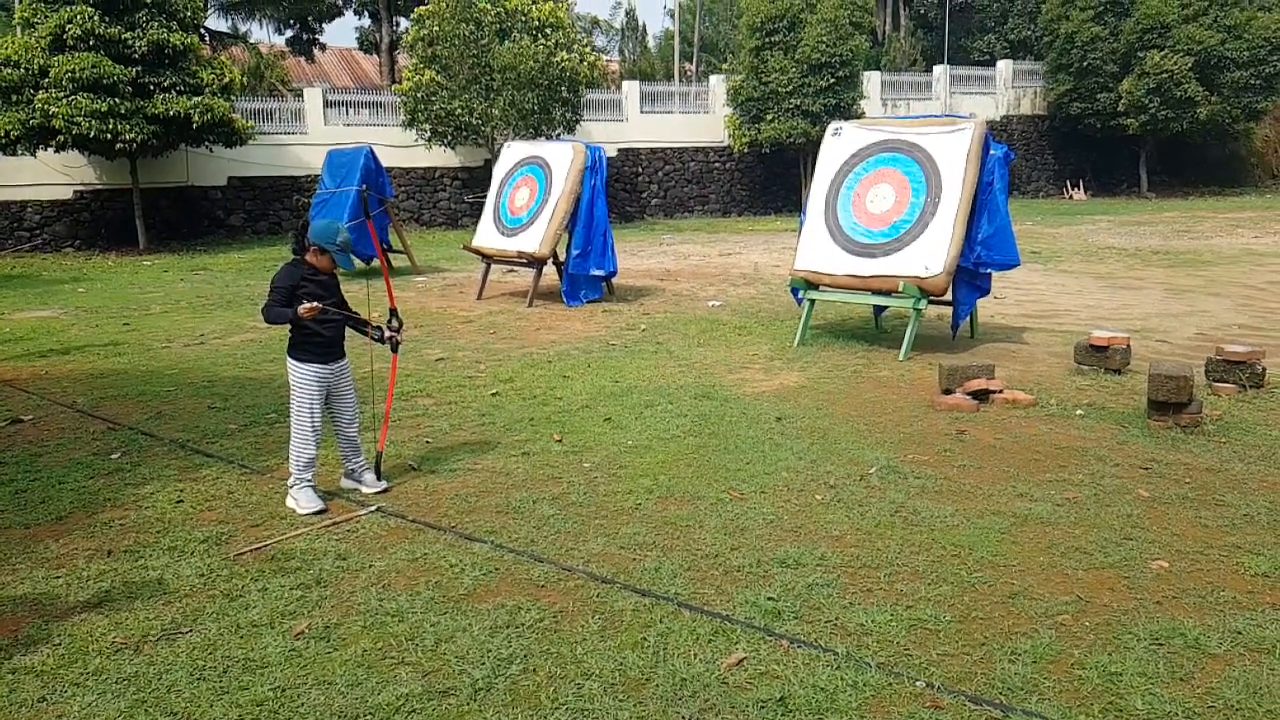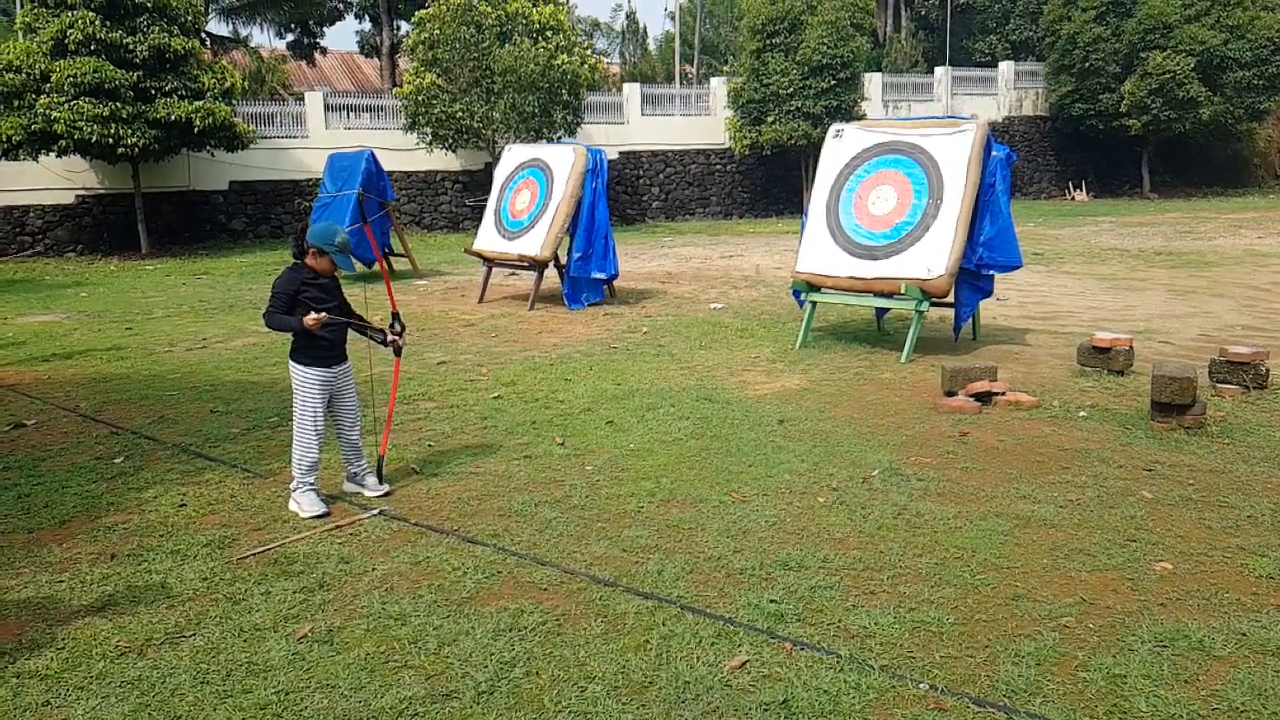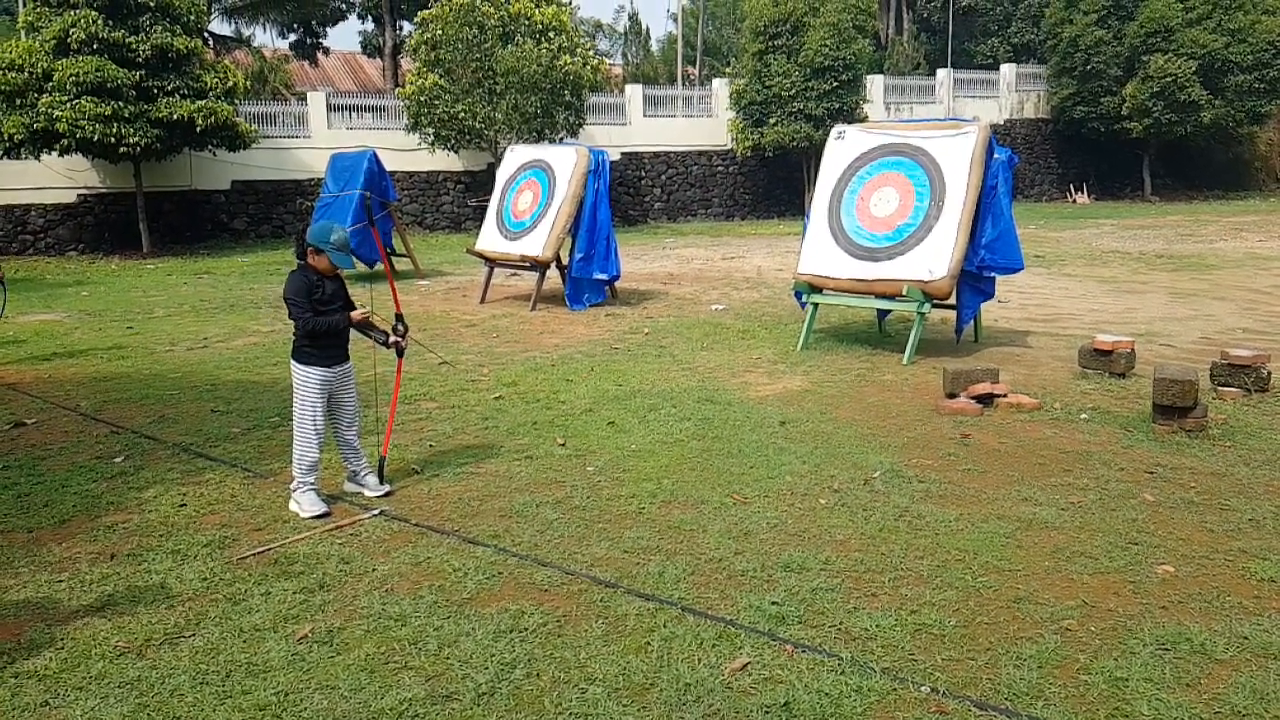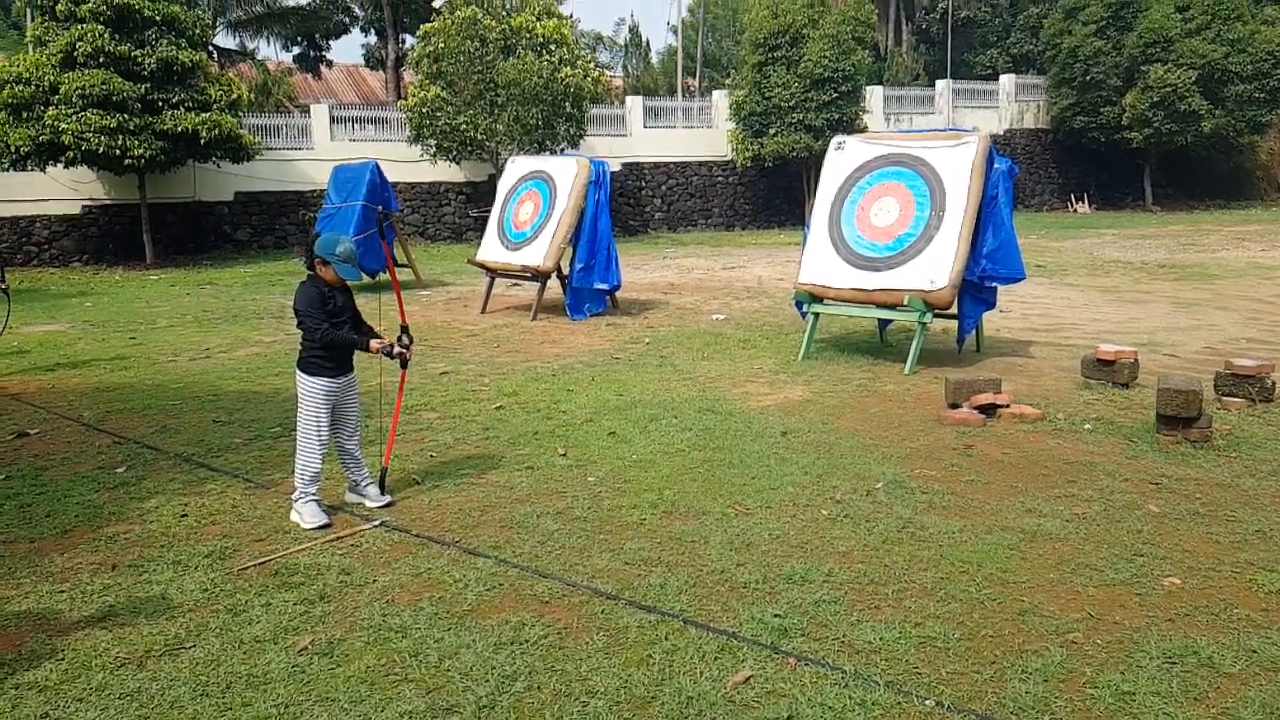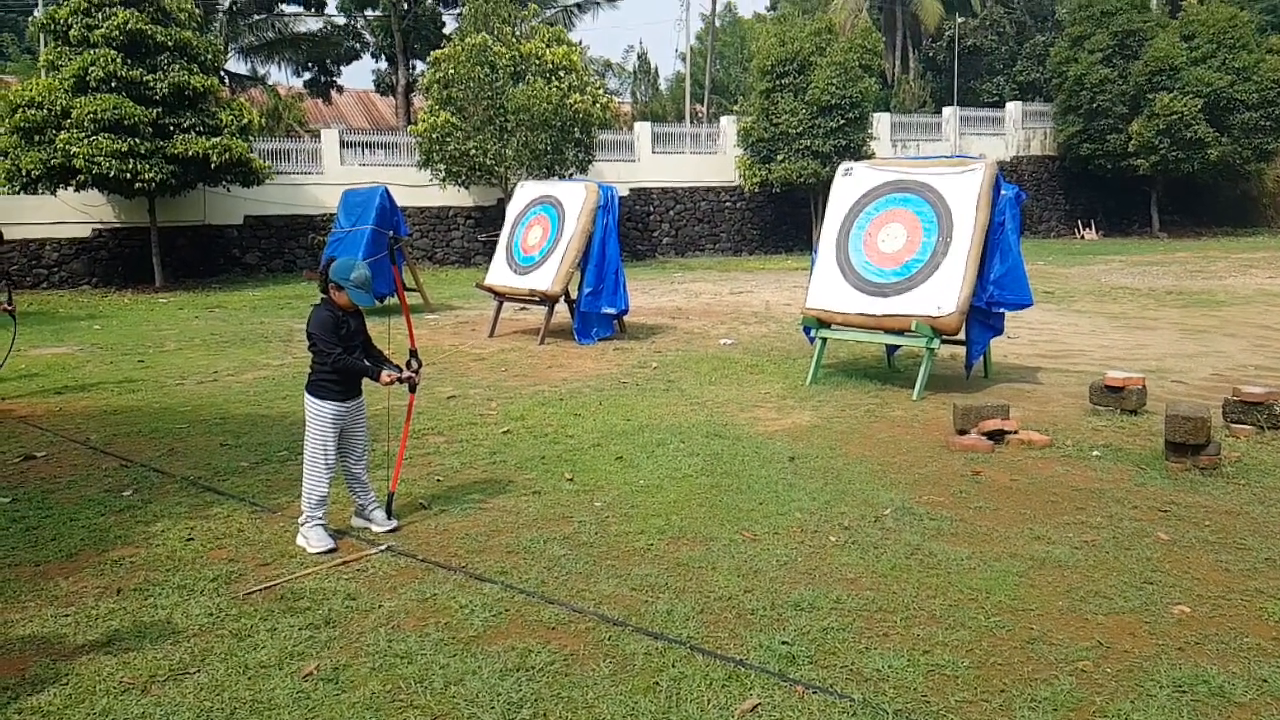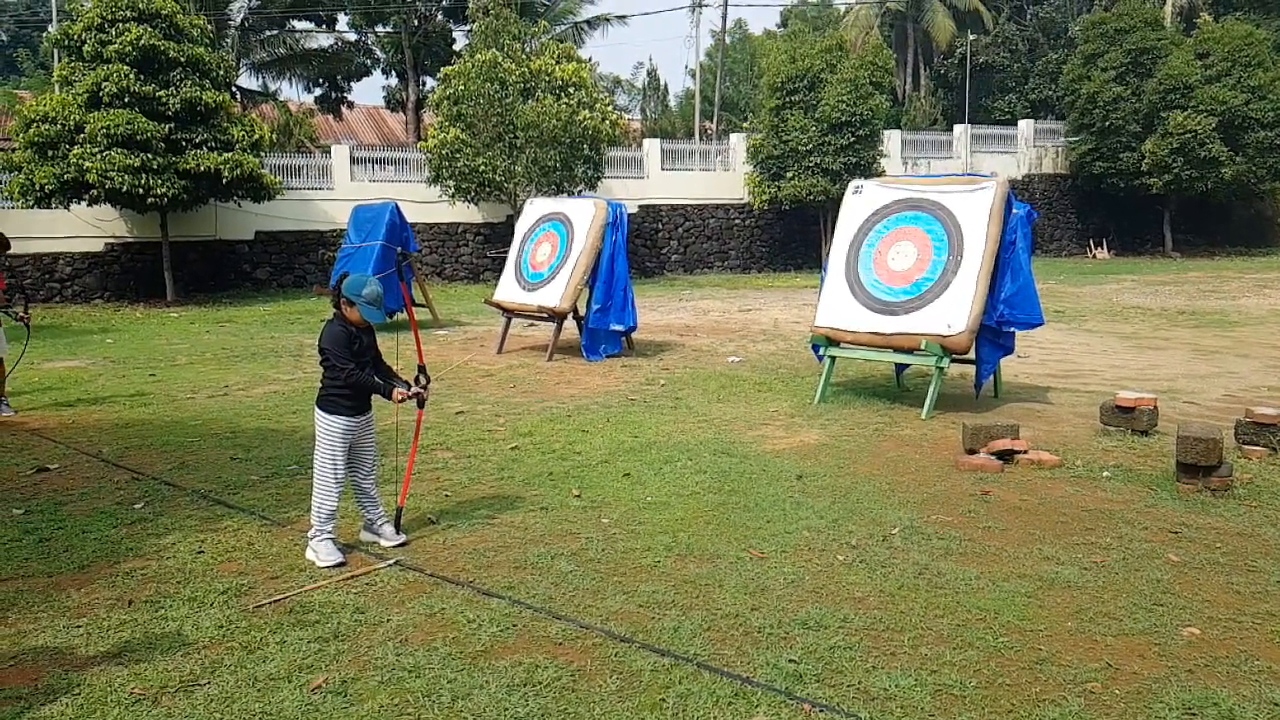
dt=0.4s
person 1, frame 1
left shoulder: (329, 277)
right shoulder: (290, 275)
left elbow: (345, 313)
right elbow: (270, 312)
left wrist: (378, 333)
right wrist: (297, 314)
left hip: (338, 362)
right hip: (307, 366)
left knee: (348, 421)
right knee: (307, 427)
left ankle: (355, 471)
right ankle: (300, 486)
person 1, frame 2
left shoulder: (330, 280)
right shoulder: (291, 279)
left elbow: (348, 315)
right elbow: (271, 317)
left wrist: (382, 336)
right wrist: (302, 323)
left hip: (340, 365)
right hip: (309, 369)
left knee: (350, 424)
right knee: (310, 431)
left ankle: (357, 475)
right ankle: (302, 490)
person 1, frame 3
left shoulder: (335, 279)
right shoulder: (299, 282)
left elbow: (352, 313)
right elbow: (305, 324)
left wrist: (384, 337)
right wrist: (345, 319)
left hip: (341, 365)
right hip: (311, 368)
left knee: (348, 425)
right knee: (310, 430)
left ankle: (358, 475)
right ankle: (302, 490)
person 1, frame 4
left shoulder: (343, 290)
right shoulder: (309, 293)
left elbow: (358, 324)
right elbow: (323, 335)
left wrist: (389, 349)
right wrist: (365, 344)
left hip: (345, 375)
right hip: (316, 378)
left knee: (350, 435)
right knee: (313, 440)
left ankle: (360, 485)
right ankle: (304, 501)
person 1, frame 5
left shoulder: (354, 314)
right shoulder: (322, 318)
left elbow: (368, 349)
right elbow: (337, 359)
left wrist: (397, 371)
right wrist: (377, 374)
left hip: (353, 399)
right hip: (325, 402)
left knee: (357, 459)
right knee: (320, 464)
left ankle: (366, 509)
right ankle: (311, 525)
person 1, frame 6
left shoulder: (365, 330)
right shoulder: (335, 333)
left elbow: (378, 365)
right elbow: (349, 375)
left wrist: (405, 387)
right wrist: (388, 392)
left hip: (362, 414)
right hip: (335, 416)
left knee: (366, 474)
right knee: (330, 479)
left ankle: (375, 524)
right ankle: (320, 539)
